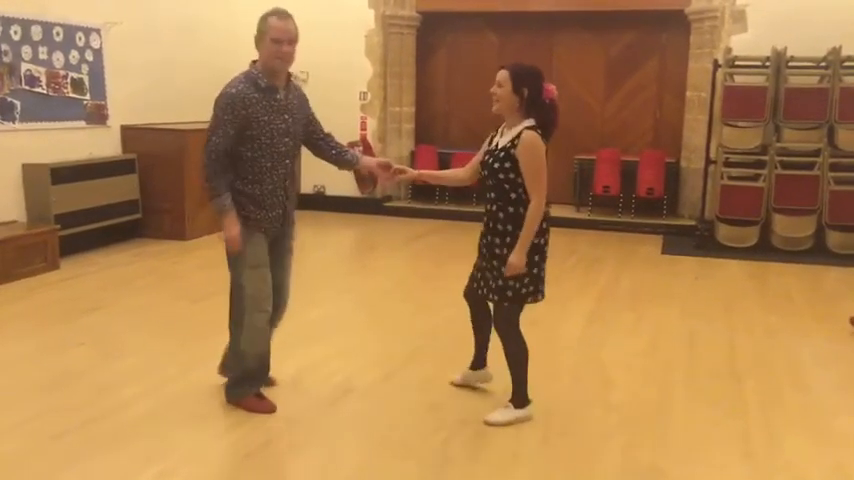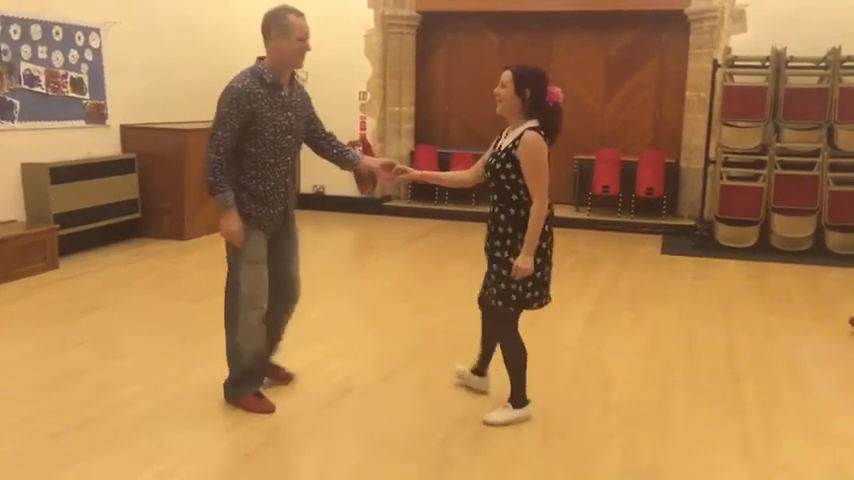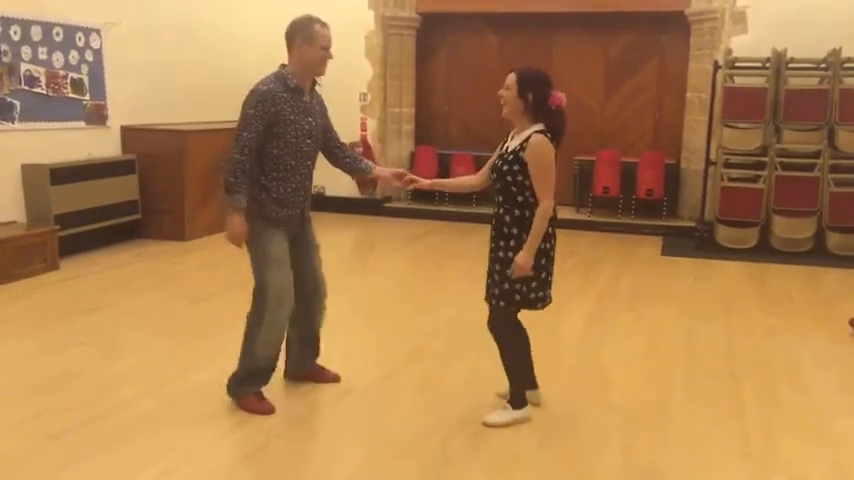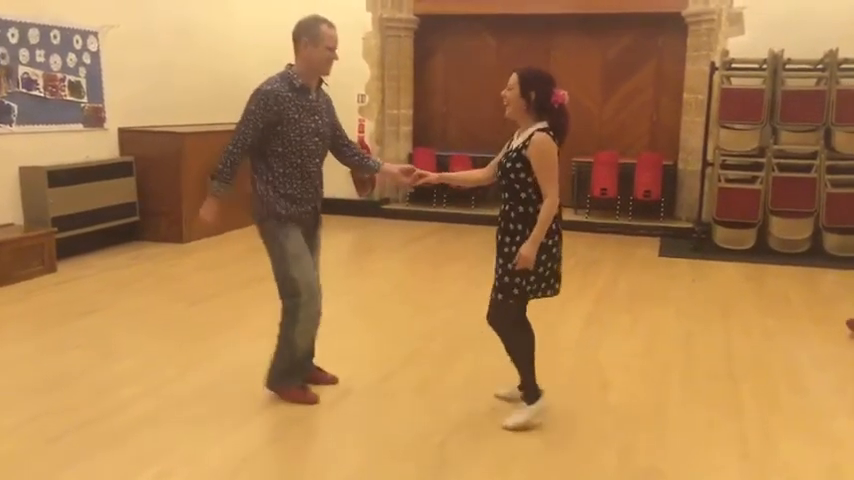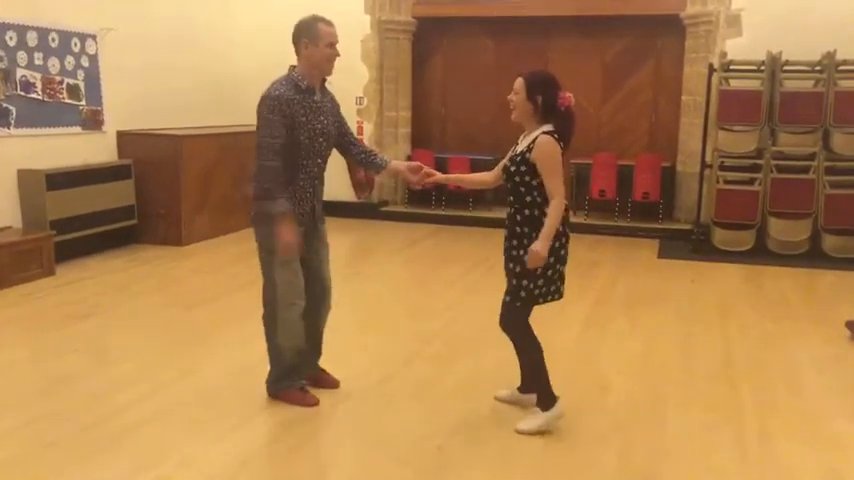
dt=0.3s
person 1, frame 1
left shoulder: (295, 95)
right shoulder: (236, 95)
left elbow: (319, 141)
right elbow: (214, 160)
left wrist: (364, 162)
right wrist: (228, 215)
left hip: (282, 215)
right hip: (247, 217)
left knee: (276, 298)
right knee: (254, 301)
left ankle: (236, 360)
right ankle: (243, 385)
person 1, frame 2
left shoulder: (297, 93)
right shoulder: (242, 90)
left elbow: (321, 140)
right elbow: (218, 154)
left wrist: (366, 162)
right wrist: (227, 210)
left hip: (282, 212)
right hip: (248, 213)
left knee: (286, 290)
right knee: (249, 299)
left ankle: (262, 359)
right ankle: (241, 384)
person 1, frame 3
left shoulder: (315, 101)
right shoulder: (267, 94)
left elbow: (335, 150)
right elbow: (241, 156)
left wrist: (378, 172)
right wrist: (237, 212)
left hip: (299, 215)
right hip: (267, 216)
left knee: (312, 291)
right knee: (276, 298)
left ankle: (302, 363)
right ankle: (246, 384)
person 1, frame 4
left shoulder: (322, 100)
right shoulder: (271, 94)
left elbow: (342, 147)
right elbow: (238, 147)
left wrist: (385, 169)
right wrist: (215, 196)
left hip: (309, 212)
right hip: (278, 213)
left knee: (307, 292)
right knee: (305, 293)
left ankle: (301, 365)
right ankle: (285, 377)
person 1, frame 5
left shoulder: (326, 99)
right shoulder: (279, 97)
left elbow: (350, 146)
right elbow: (270, 163)
left wrist: (395, 166)
right wrist: (281, 220)
left hip: (311, 213)
right hip: (279, 215)
left knee: (320, 292)
right knee: (287, 299)
left ankle: (307, 364)
right ankle: (284, 380)
person 2, frame 1
left shoulder: (529, 139)
right shoulder: (500, 133)
left elbow: (537, 200)
right elbow: (468, 175)
left wrist: (522, 250)
right wrist: (418, 175)
left hip: (519, 237)
right hip: (496, 232)
left knee: (506, 318)
right knee: (475, 295)
left ankle: (520, 403)
right ankle: (478, 368)
person 2, frame 2
left shoulder: (531, 140)
right shoulder: (507, 135)
left elbow: (540, 202)
right elbow: (472, 176)
left wrist: (528, 253)
right wrist: (421, 176)
left hip: (522, 240)
right hip: (502, 236)
left knee: (503, 318)
right knee: (490, 306)
left ankle: (519, 403)
right ankle: (479, 372)
person 2, frame 3
left shoulder: (538, 142)
right shoulder: (513, 138)
left elbow: (545, 203)
right elbow: (480, 180)
left wrist: (529, 252)
right wrist: (430, 184)
left hip: (525, 241)
right hip: (506, 237)
left knee: (501, 320)
right knee: (504, 316)
left ankle: (519, 403)
right ankle: (527, 386)
person 2, frame 4
left shoulder: (540, 140)
right shoulder: (520, 136)
left elbow: (551, 199)
right elbow: (487, 175)
left wrist: (533, 243)
right wrist: (439, 177)
left hip: (531, 238)
right hip: (514, 235)
left knee: (500, 316)
right knee: (512, 314)
left ankle: (532, 398)
right ankle: (527, 386)
person 2, frame 5
left shoulder: (545, 142)
right shoulder: (526, 139)
left elbow: (557, 201)
right elbow: (494, 178)
left wrist: (544, 242)
right wrist: (445, 178)
left hip: (537, 242)
right hip: (521, 237)
left knee: (512, 319)
right knee: (517, 318)
left ankle: (548, 403)
right ankle: (529, 388)
